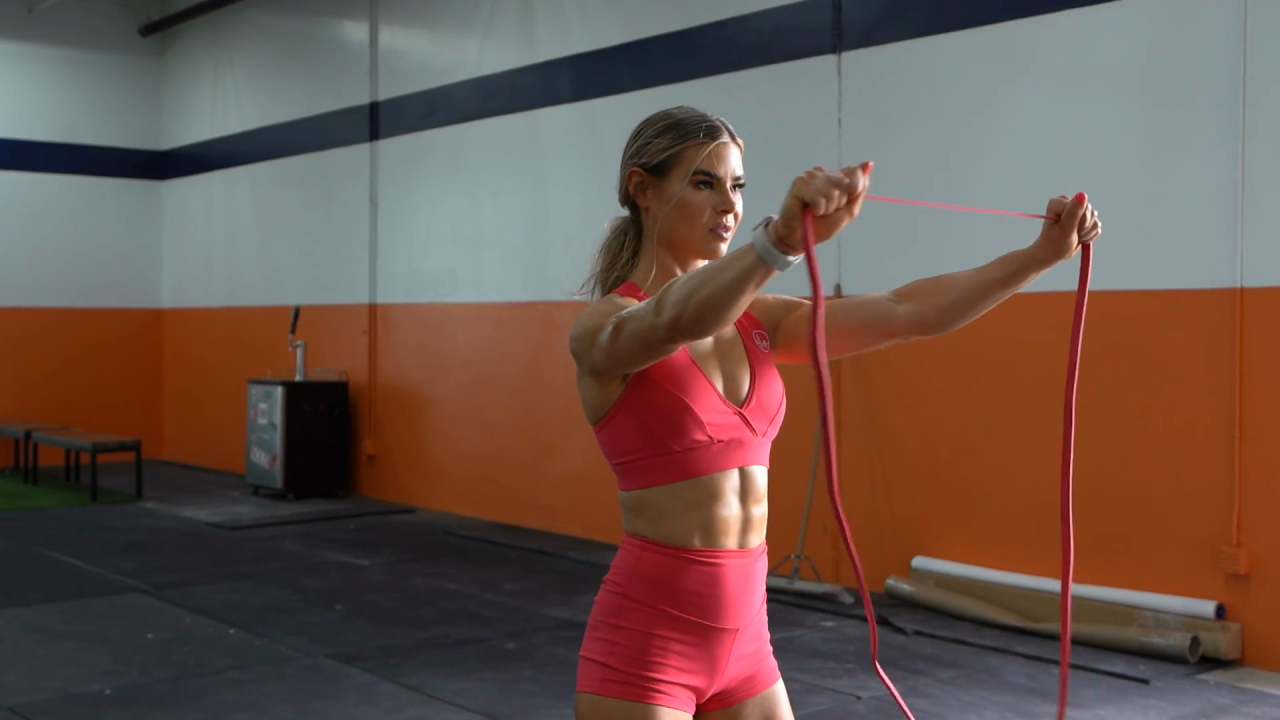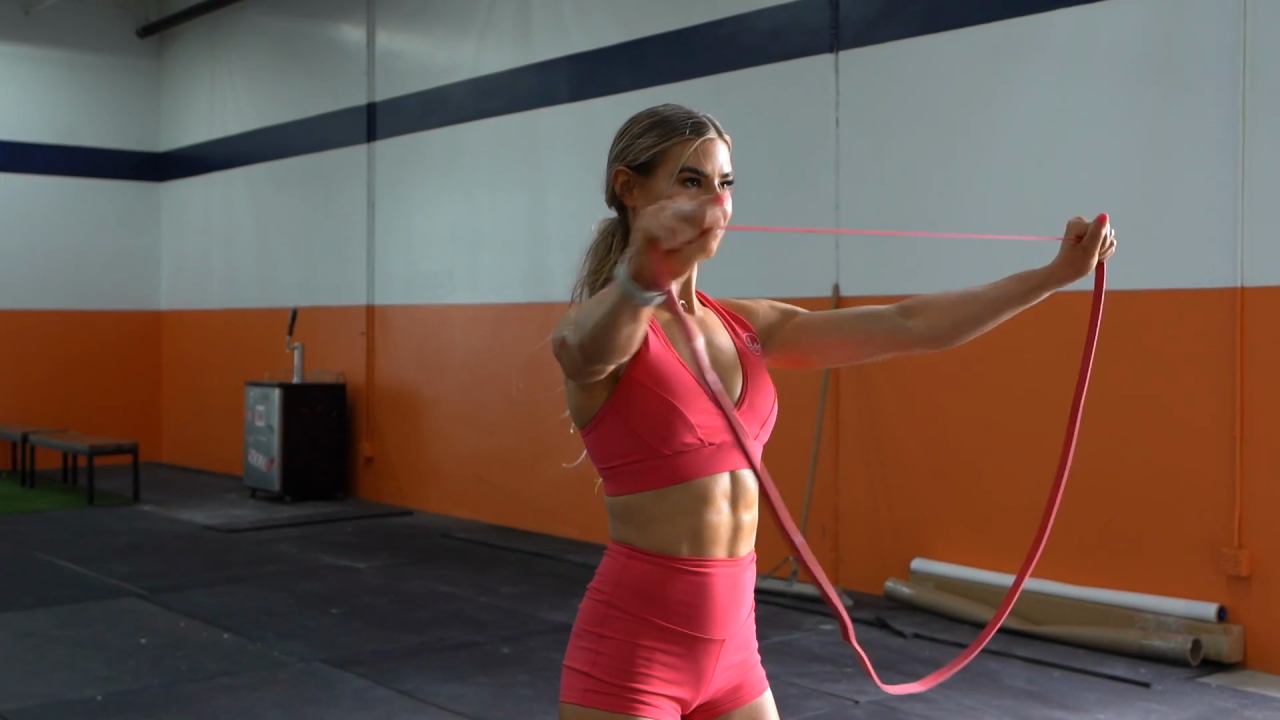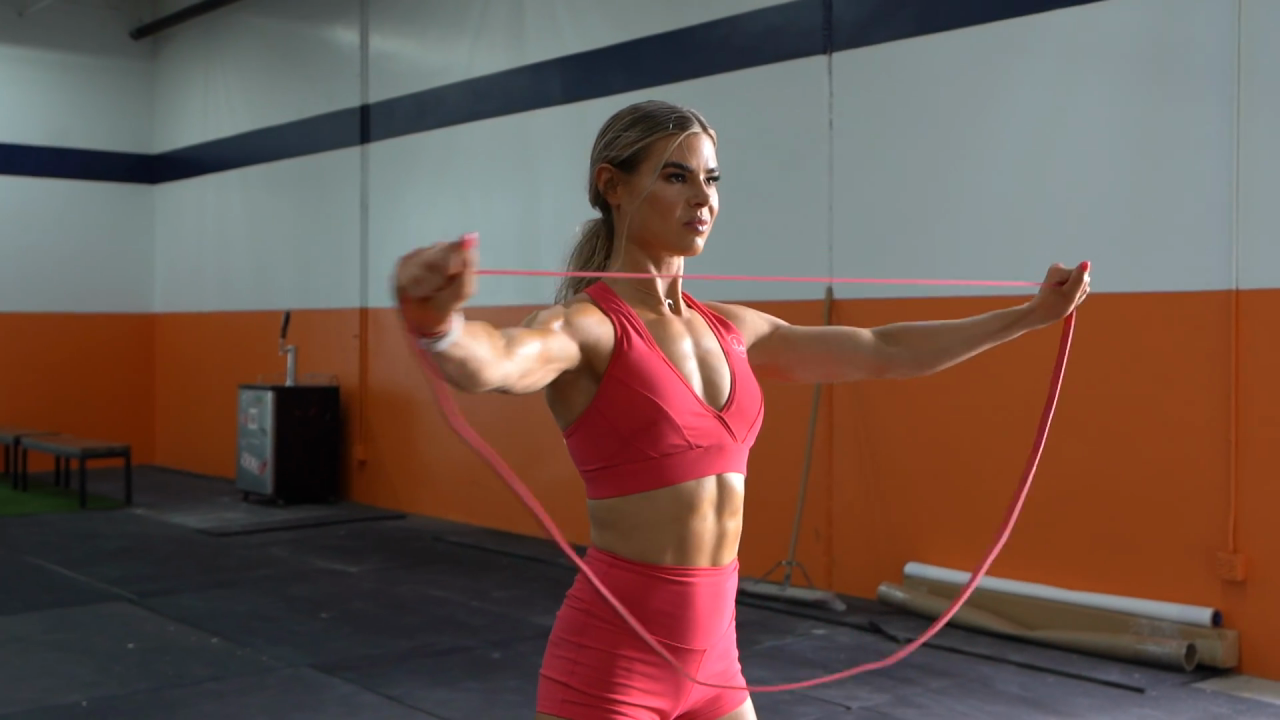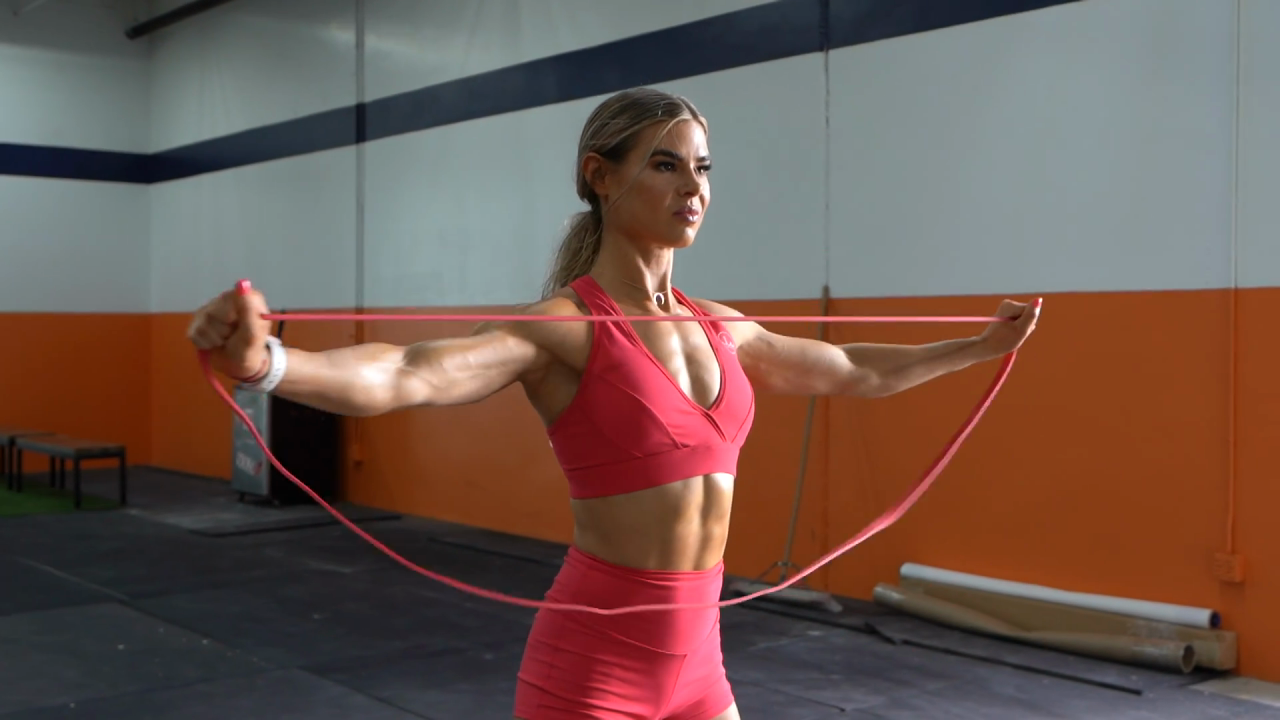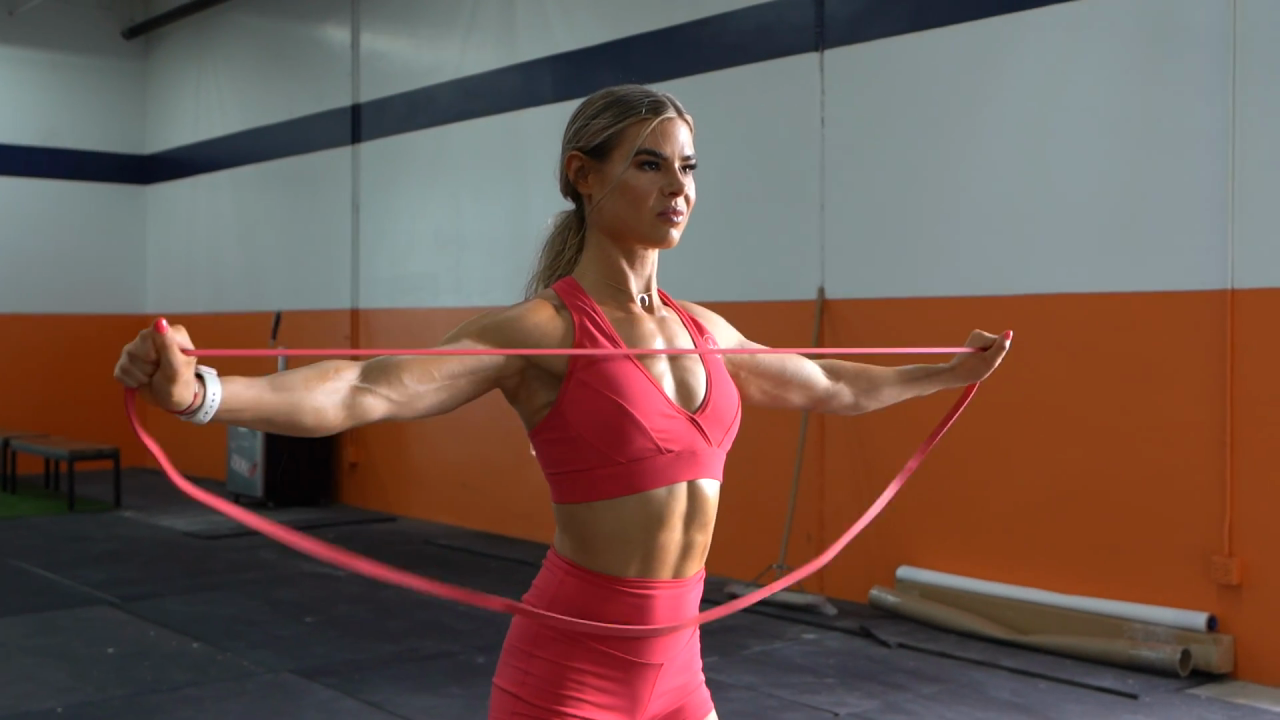
dt=0.3s
person 1, frame 1
left shoulder: (757, 322)
right shoulder: (604, 327)
left elbow: (907, 311)
right elbow: (680, 321)
left wrist: (1042, 253)
right wrist: (781, 238)
left hip: (741, 643)
right hip: (643, 646)
person 1, frame 2
left shoulder: (742, 326)
right shoulder: (602, 328)
left elbow: (906, 327)
right elbow: (593, 352)
left wrist: (1054, 276)
right wrist: (641, 276)
left hip: (728, 652)
right hip: (626, 656)
person 1, frame 3
left shoulder: (726, 331)
right shoulder: (581, 328)
left elbow: (888, 352)
right elbow: (490, 361)
left wrist: (1031, 313)
right wrist: (435, 323)
left hip: (708, 659)
right hip: (608, 663)
person 1, frame 4
left shoulder: (716, 325)
right shoulder: (557, 326)
left elbow: (856, 371)
right elbow: (403, 375)
left wrist: (984, 347)
right wrist: (263, 363)
person 1, frame 5
left shoulder: (697, 330)
right shoulder: (535, 329)
left elbow: (827, 386)
right elbow: (362, 394)
left wrist: (955, 372)
right wrist: (197, 393)
